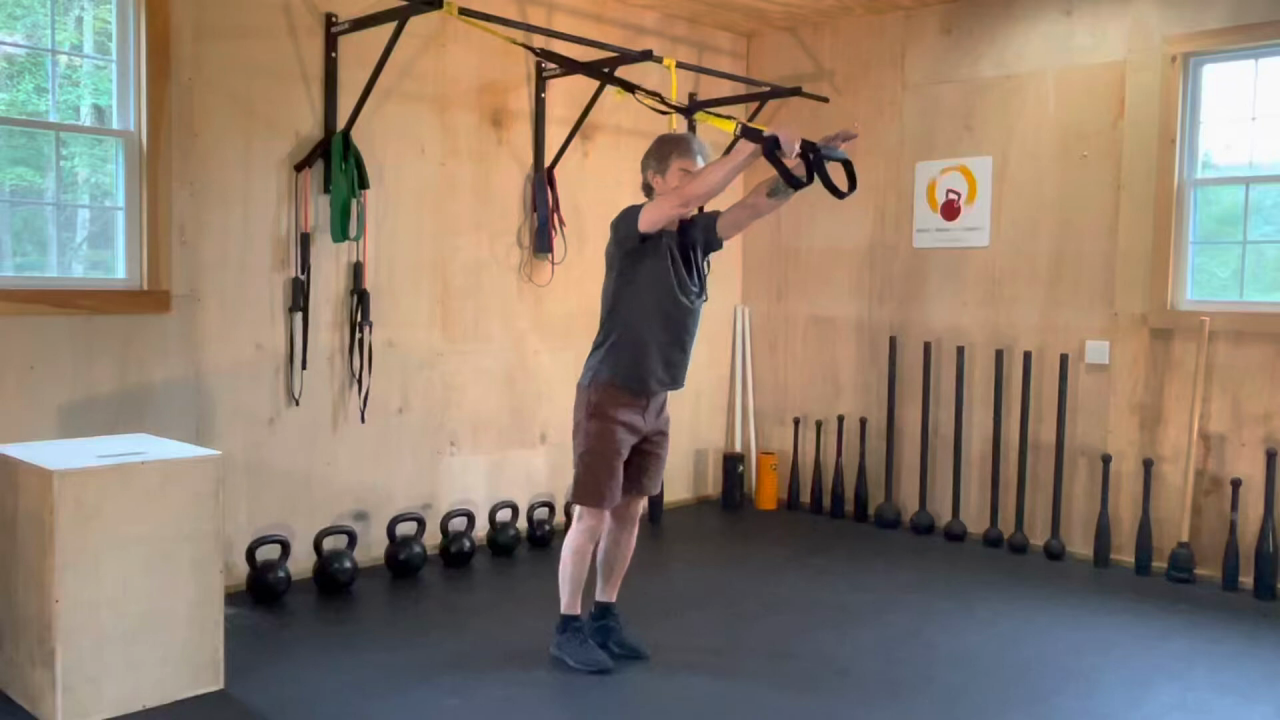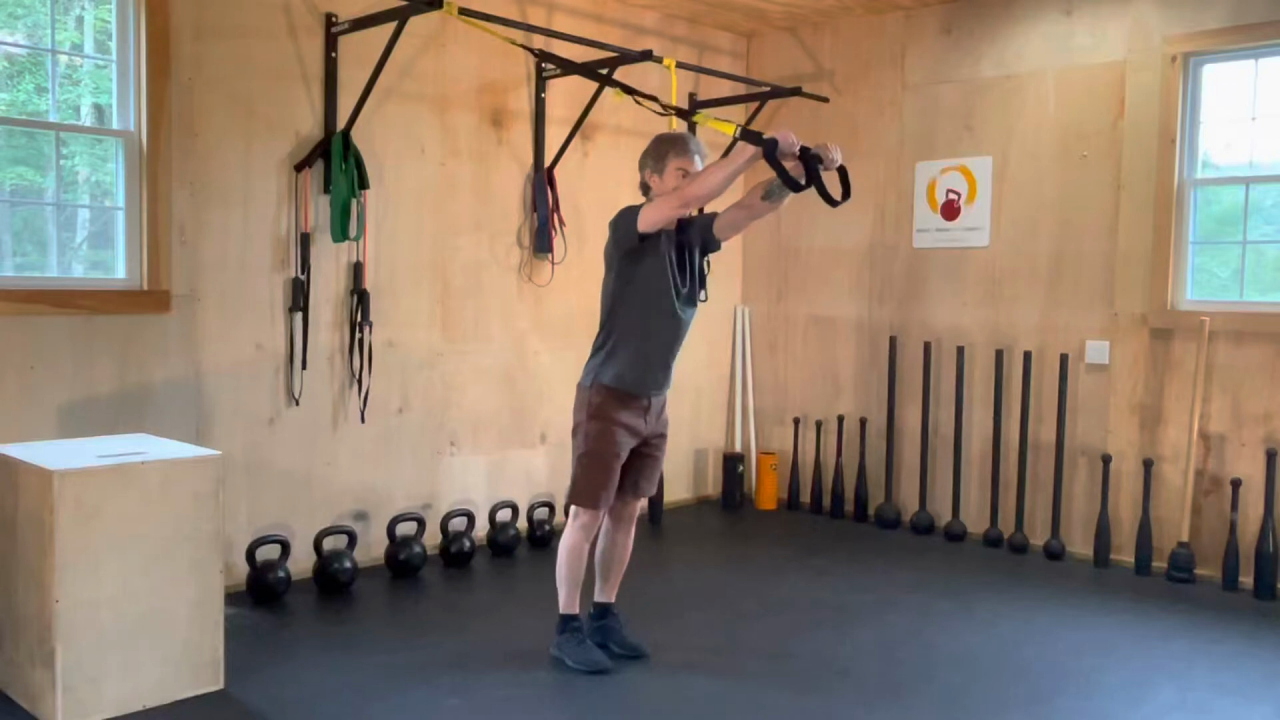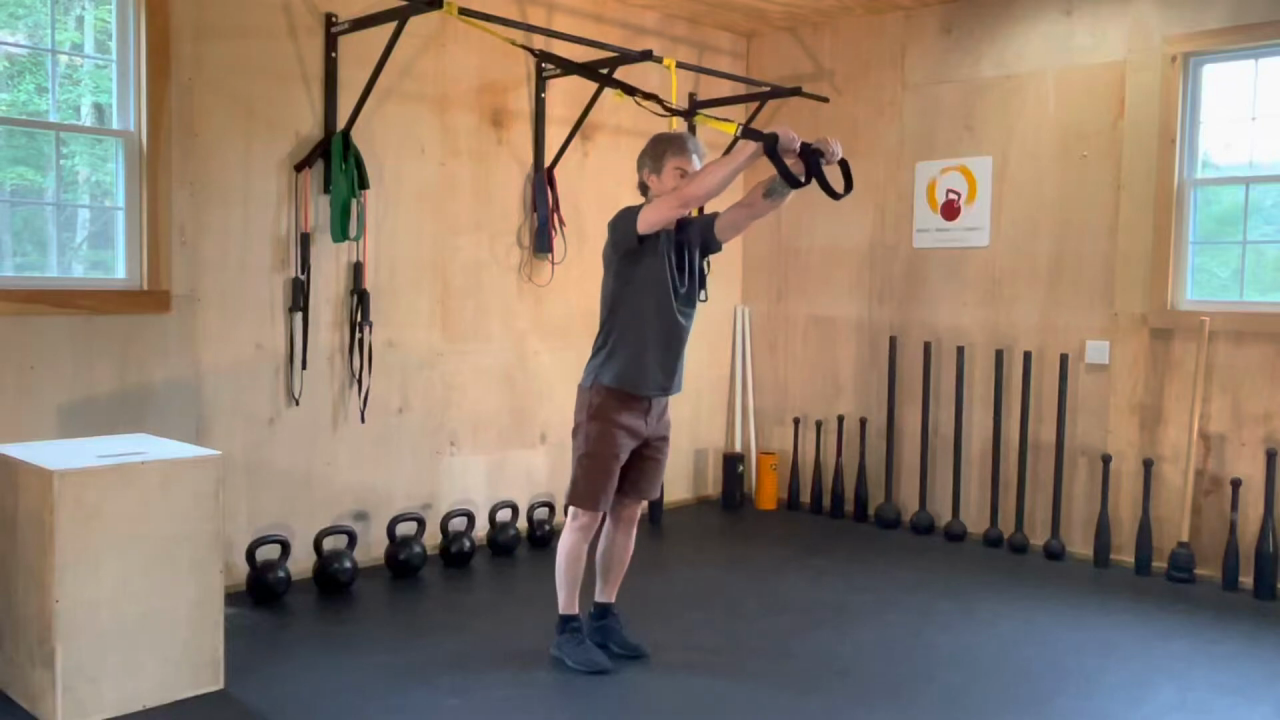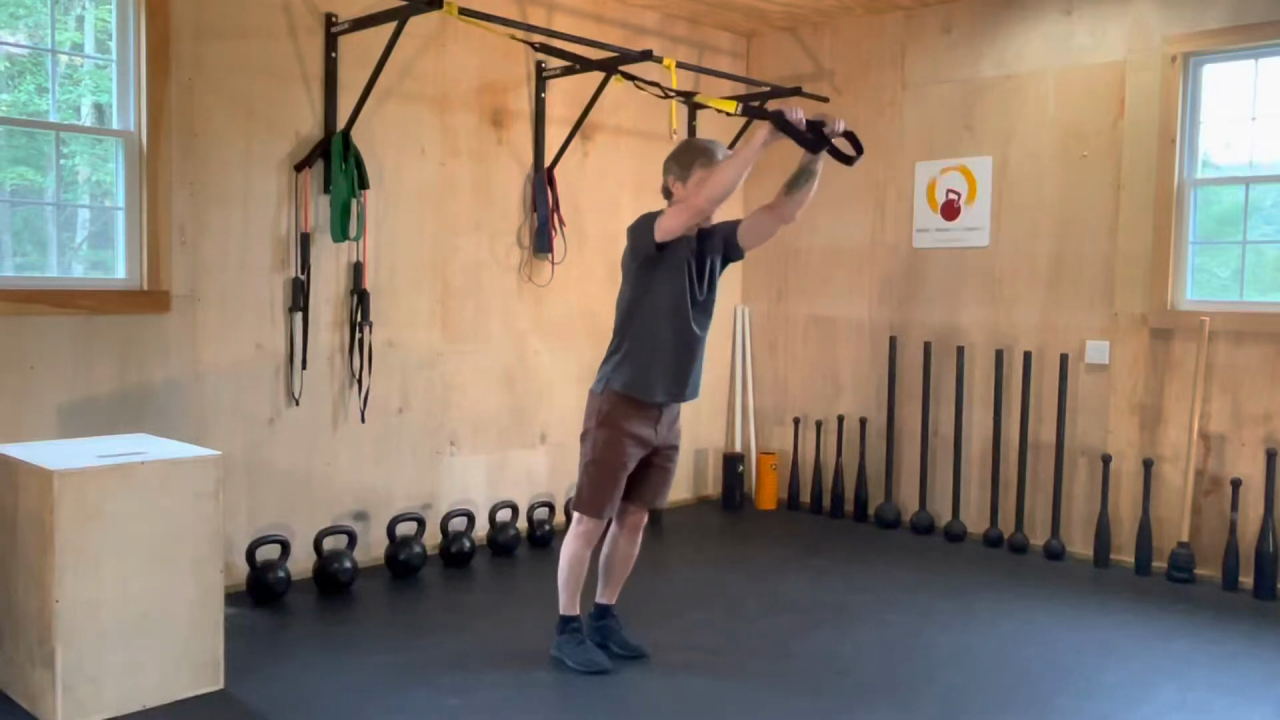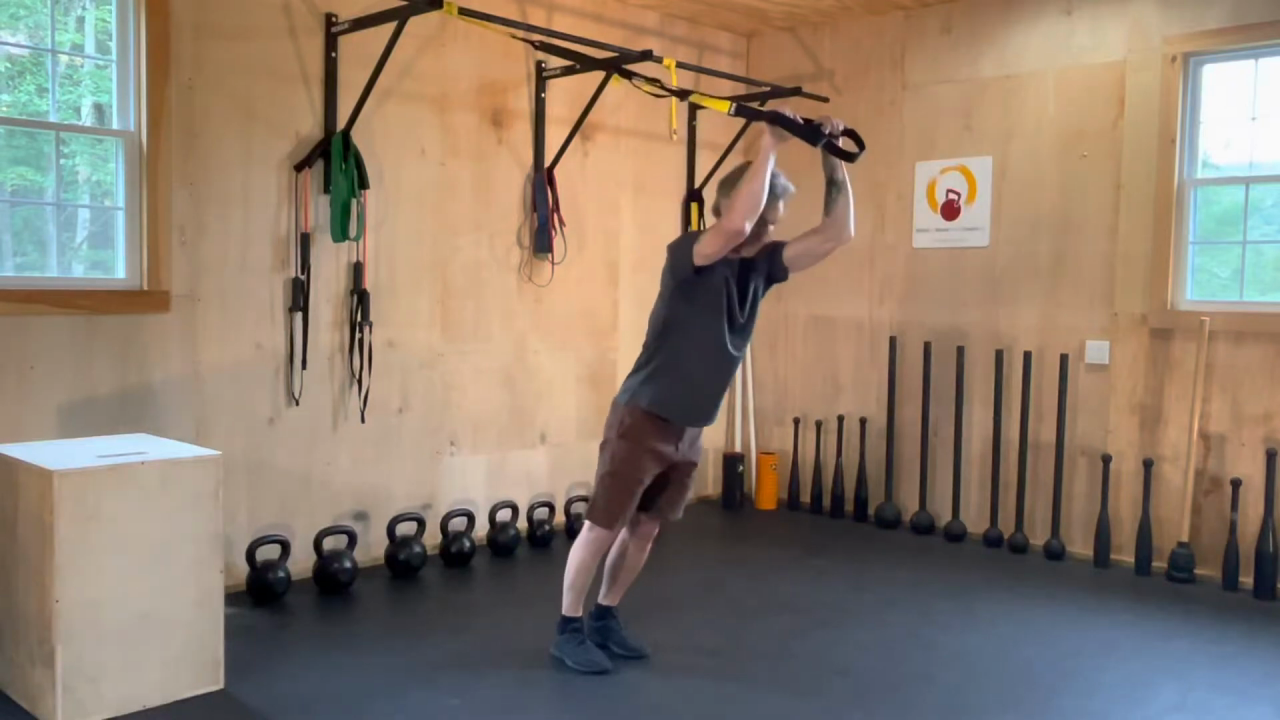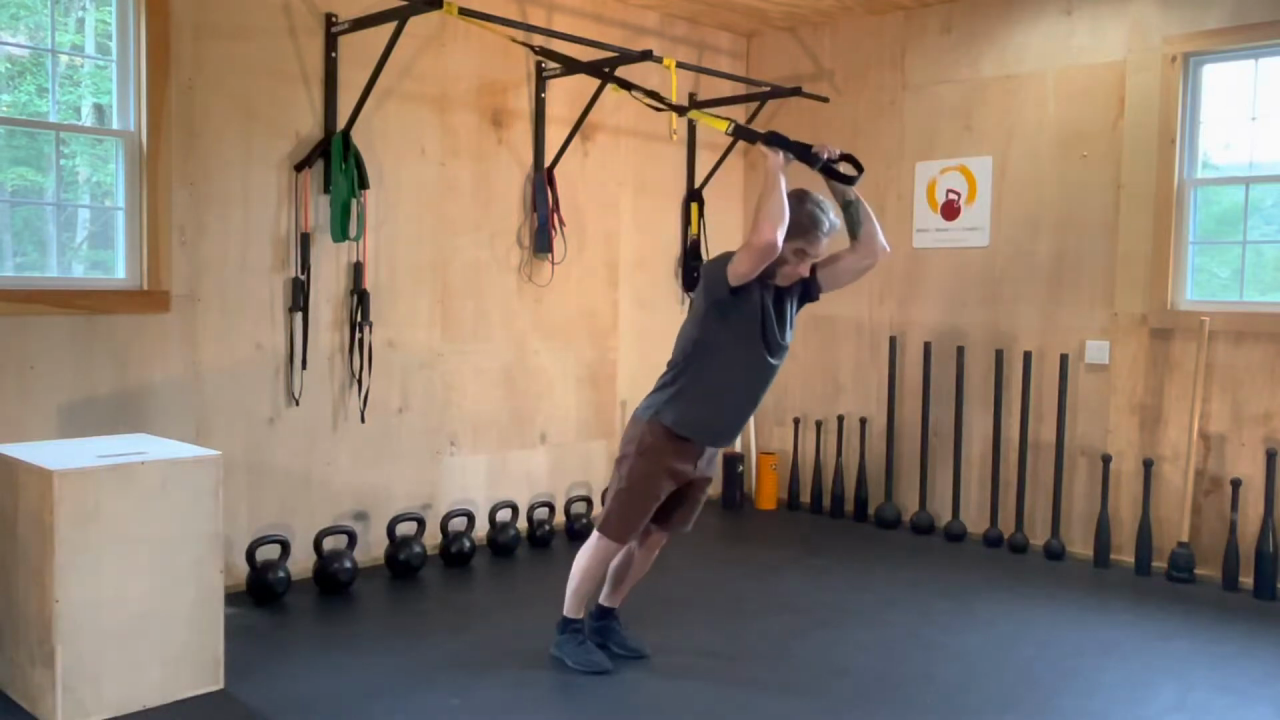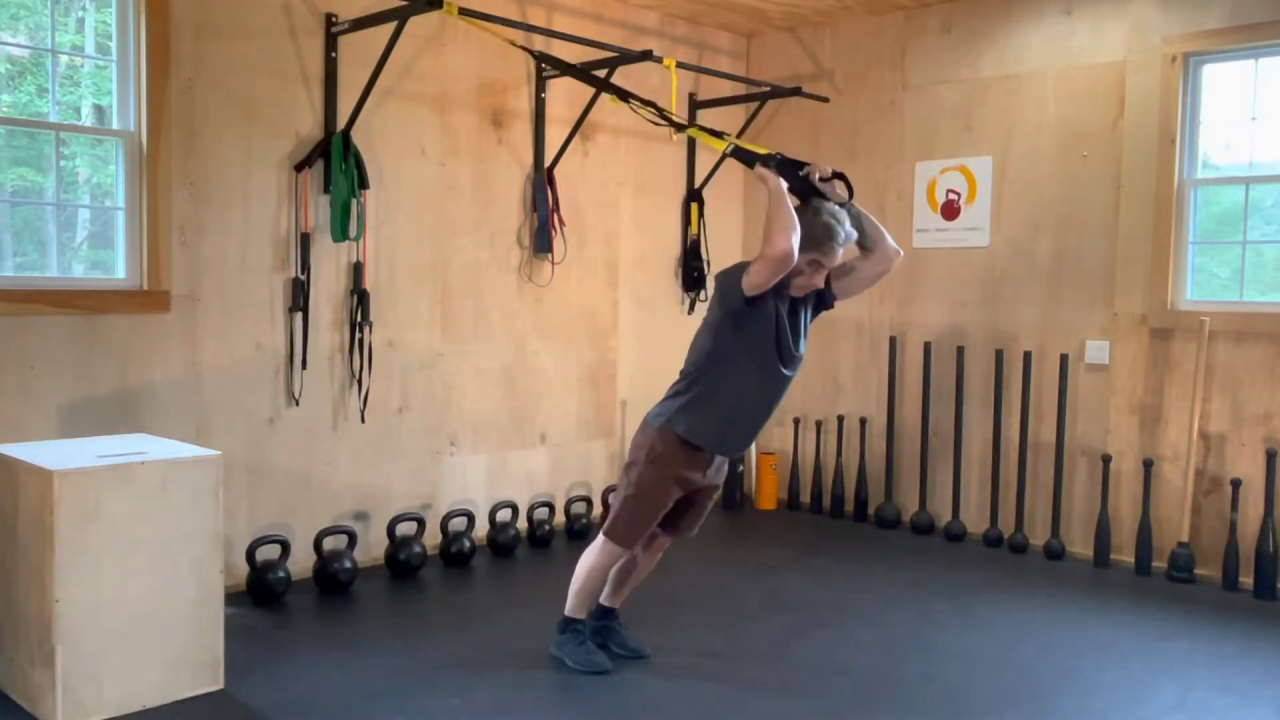
dt=0.4s
person 1, frame 1
left shoulder: (697, 234)
right shoulder: (630, 227)
left elbow: (759, 203)
right elbow: (685, 197)
right wrist: (752, 148)
left hip: (654, 401)
right hip: (607, 397)
left knee: (628, 513)
right knee: (591, 516)
left ankle: (604, 618)
right ankle: (568, 628)
person 1, frame 2
left shoulder: (693, 235)
right shoulder: (629, 226)
left elbow: (754, 206)
right elbow: (689, 197)
left wrist: (802, 167)
right wrist: (755, 149)
left hip: (653, 402)
right hip: (607, 398)
left knee: (625, 513)
right knee: (587, 516)
left ankle: (603, 618)
right ankle: (567, 629)
person 1, frame 3
left shoulder: (692, 235)
right shoulder: (627, 227)
left elbow: (755, 205)
right elbow: (688, 196)
left wrist: (802, 164)
right wrist: (754, 147)
left hip: (655, 403)
right hip: (609, 399)
left knee: (627, 515)
right knee: (585, 516)
left ankle: (604, 618)
right ankle: (567, 629)
person 1, frame 4
left shoulder: (715, 243)
right shoulder: (647, 234)
left elbow: (782, 211)
right elbow: (703, 201)
left wrist: (814, 153)
right wrist: (762, 137)
left hip: (667, 412)
right hip: (620, 406)
left knee: (633, 520)
right knee: (591, 521)
left ankle: (603, 619)
right ankle: (567, 629)
person 1, frame 5
left shoulder: (761, 264)
right shoulder: (688, 255)
left elbow: (837, 233)
right elbow: (735, 225)
left wrist: (833, 159)
right wrist: (769, 147)
left hip: (689, 430)
right hip: (642, 420)
left knee: (644, 529)
right knee: (603, 529)
left ankle: (603, 620)
right ankle: (568, 630)
person 1, frame 6
left shoulder: (794, 286)
right shoulder: (723, 276)
left elbow: (871, 250)
right elbow: (763, 241)
left wrist: (840, 184)
right wrist: (775, 169)
left hip: (706, 447)
right hip: (661, 436)
left knee: (652, 539)
right knee: (612, 537)
left ankle: (604, 620)
right ankle: (569, 630)
person 1, frame 7
left shoulder: (809, 295)
right shoulder: (739, 286)
left elbow: (885, 255)
right elbow: (781, 251)
left wrist: (836, 199)
right wrist: (775, 186)
left hip: (716, 456)
right hip: (670, 442)
left knee: (655, 542)
right knee: (617, 541)
left ankle: (605, 620)
right ankle: (569, 631)
